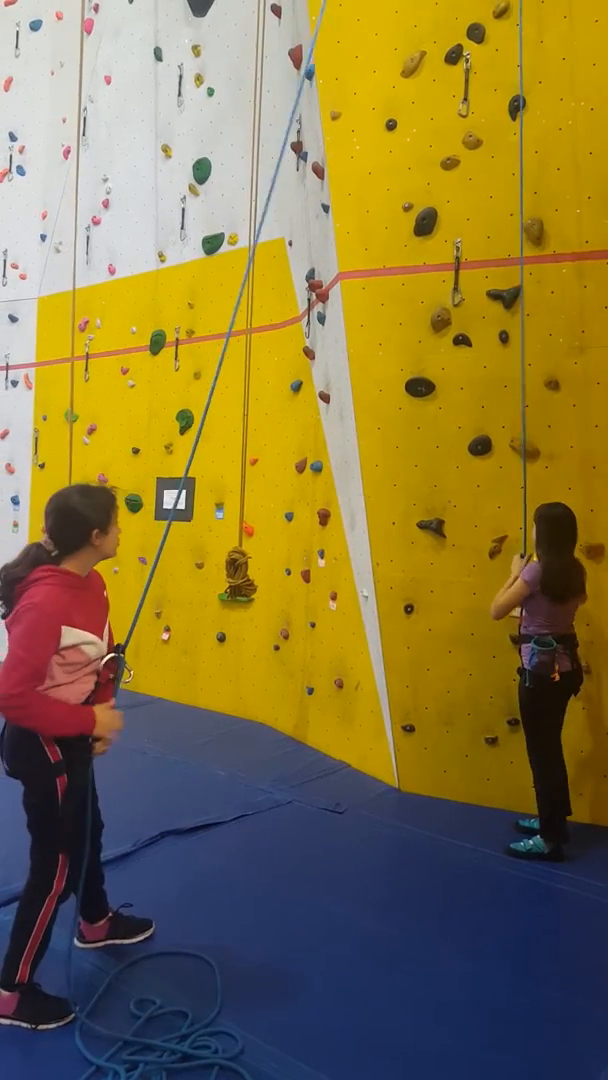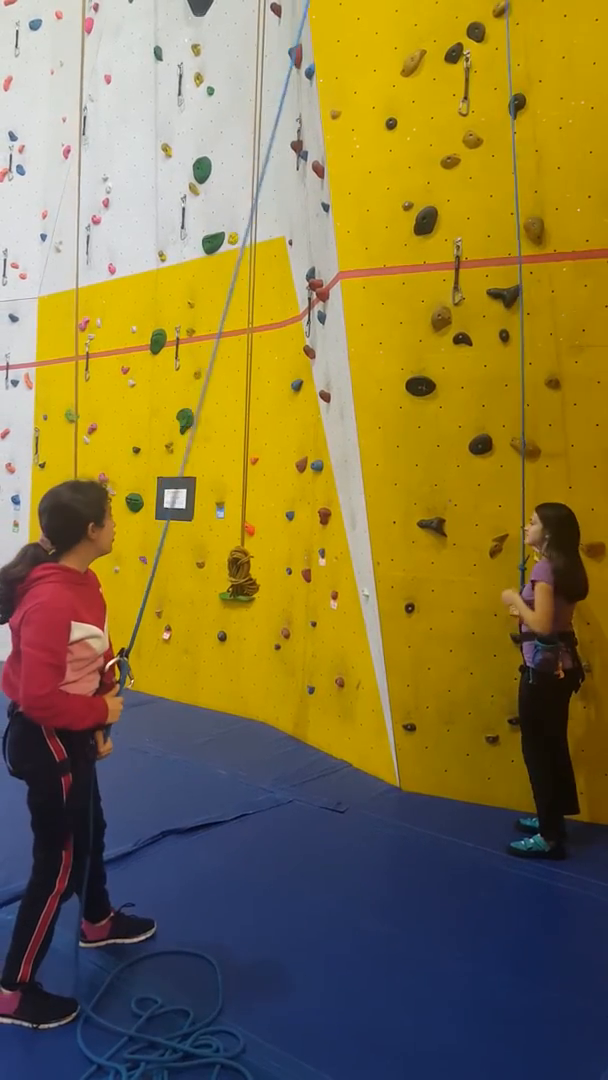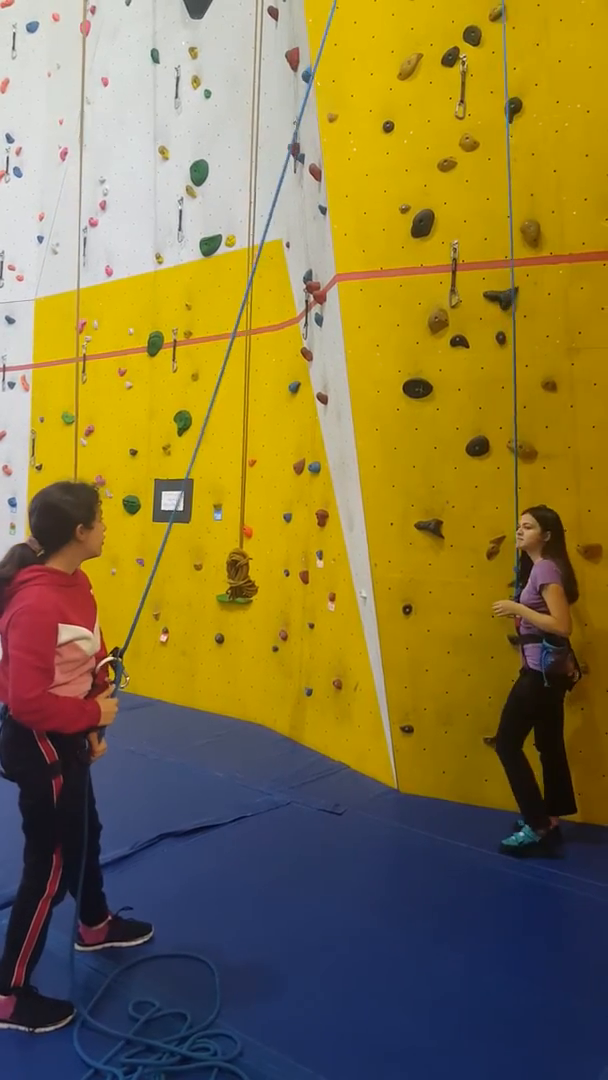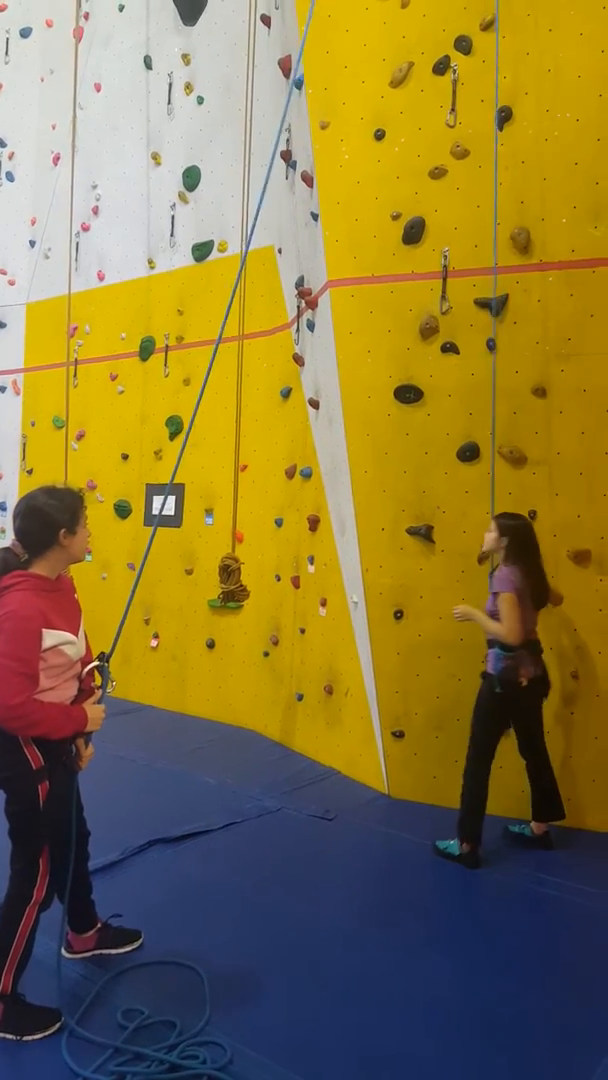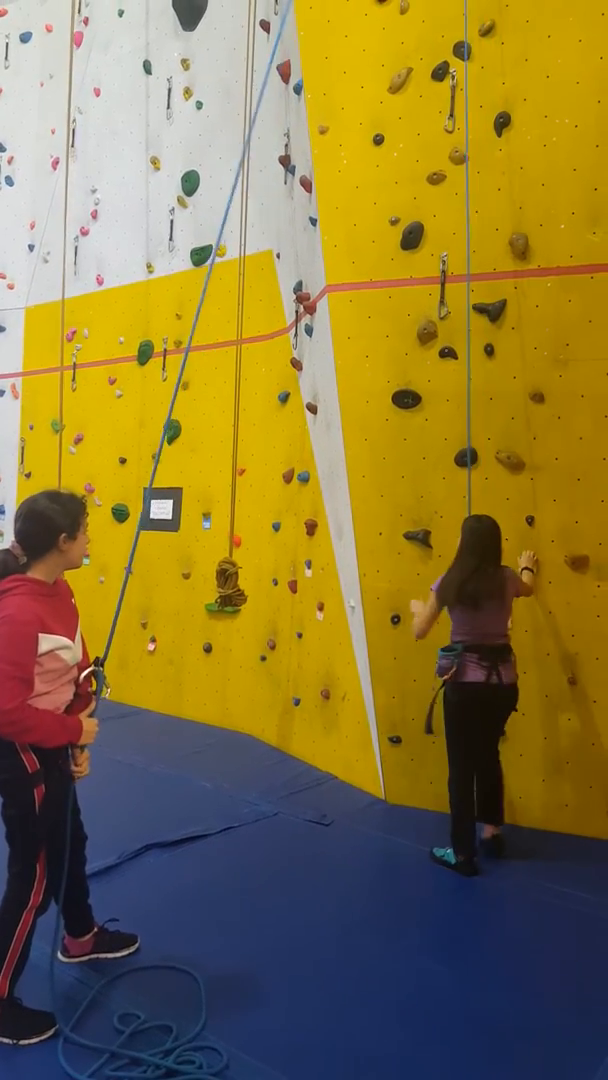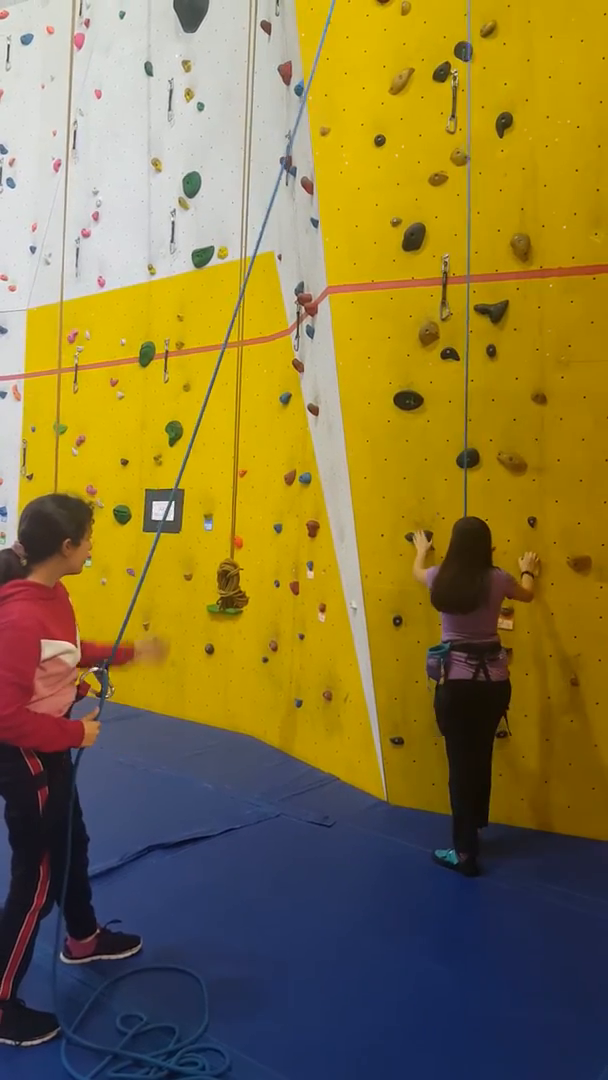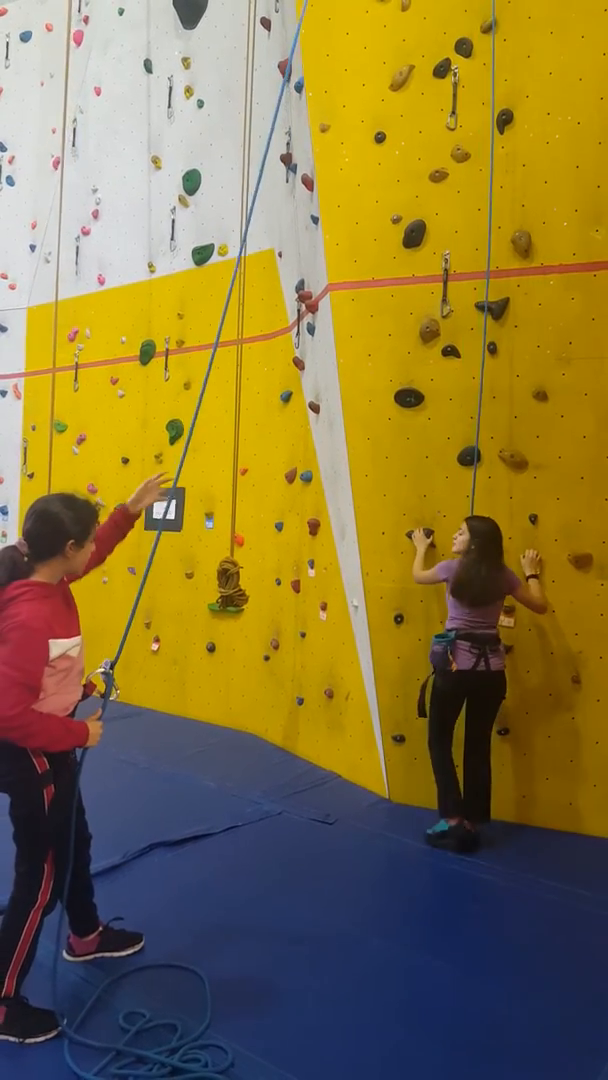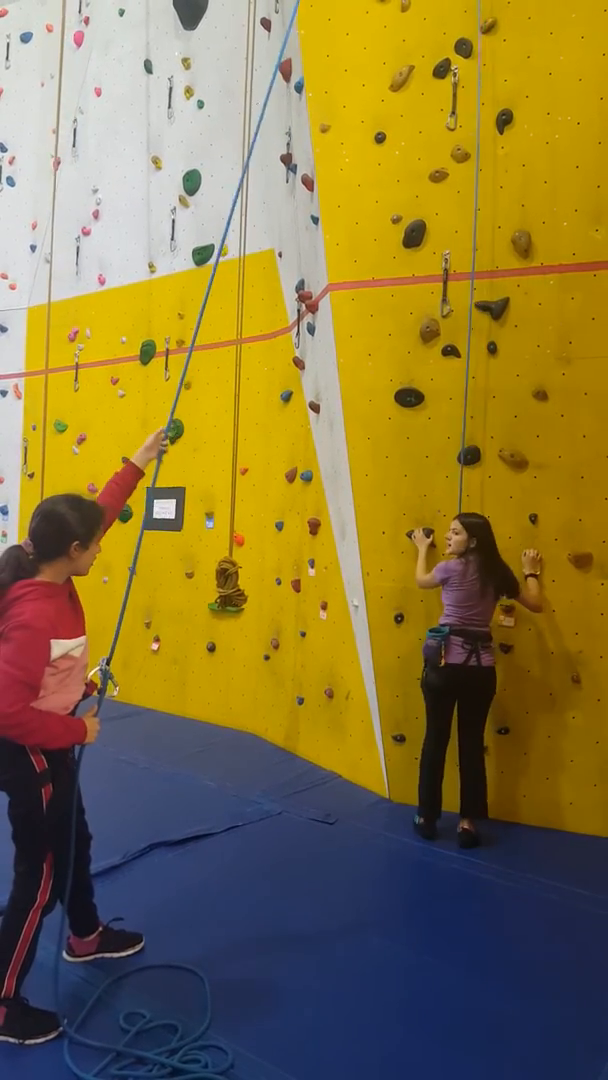
dt=0.4s
person 1, frame 1
left shoulder: (89, 584)
right shoulder: (44, 603)
left wrist: (96, 720)
right wrist: (91, 721)
left hip: (72, 734)
left knee: (87, 831)
right knee: (55, 863)
left ankle: (96, 923)
person 1, frame 2
left shoulder: (81, 581)
right shoulder: (50, 601)
left wrist: (98, 726)
right wrist: (101, 712)
left hip: (72, 735)
right hip: (44, 741)
left knee: (89, 832)
right knee: (58, 861)
left ankle: (99, 922)
person 1, frame 3
left shoulder: (73, 583)
left wrist: (92, 727)
right wrist: (93, 715)
left hip: (65, 738)
left knee: (84, 834)
right knee: (50, 865)
left ankle: (95, 925)
person 1, frame 4
left shoulder: (59, 587)
left wrist: (81, 733)
right wrist: (80, 720)
left hip: (53, 743)
left knee: (72, 841)
left ankle: (85, 932)
person 1, frame 5
left shoulder: (57, 591)
left wrist: (79, 740)
right wrist: (73, 732)
left hip: (51, 746)
left knee: (70, 844)
left ankle: (81, 936)
person 1, frame 6
left shoulder: (51, 593)
left wrist: (126, 652)
right wrist: (76, 734)
left hip: (48, 750)
left knee: (72, 844)
left ankle: (83, 937)
person 1, frame 7
left shoulder: (49, 582)
left elbow: (94, 555)
left wrist: (131, 512)
right wrist: (80, 733)
left hip: (49, 748)
left knee: (74, 843)
left ankle: (86, 935)
person 1, frame 8
left shoulder: (50, 579)
left elbow: (97, 512)
left wrist: (139, 463)
right wrist: (78, 729)
left knee: (74, 842)
left ankle: (86, 935)
person 2, frame 1
left shoulder: (537, 570)
right shoulder: (574, 570)
left elbow: (496, 611)
left wrist: (515, 573)
left hip: (541, 667)
right hip: (564, 665)
left knee: (540, 750)
right knee: (548, 746)
left ankle: (550, 839)
right ankle: (552, 819)
person 2, frame 2
left shoulder: (545, 568)
right shoulder: (567, 567)
left elbow: (542, 626)
left wrist: (516, 600)
left hip: (543, 666)
right hip: (562, 664)
left knee: (535, 749)
right knee: (553, 745)
left ankle: (550, 837)
right ankle: (552, 818)
person 2, frame 3
left shoulder: (546, 569)
right shoulder: (540, 568)
left elbow: (562, 626)
right elbow: (562, 603)
left wrist: (517, 608)
left hip: (543, 668)
right hip: (551, 668)
left knee: (507, 742)
right knee: (550, 745)
left ankle: (537, 826)
right ankle: (549, 820)
person 2, frame 4
left shoulder: (505, 577)
right shoulder: (527, 575)
left elbow: (511, 636)
right elbow: (555, 598)
left wrist: (475, 614)
left hip: (506, 676)
right hip: (528, 675)
left knee: (478, 758)
right knee: (533, 750)
left ankle: (467, 843)
right ankle: (540, 826)
person 2, frame 5
left shoulder: (449, 581)
right shoulder: (507, 579)
left elbow: (419, 631)
right elbow: (528, 588)
left wrist: (418, 607)
right wrist: (527, 567)
left hip: (465, 681)
right hip: (503, 680)
left knee: (461, 766)
right knee: (487, 755)
left ankle: (462, 853)
right ankle: (492, 830)
person 2, frame 6
left shoulder: (440, 579)
right shoulder: (498, 579)
left elbow: (418, 572)
right elbow: (527, 594)
left wrist: (421, 549)
right wrist: (528, 570)
left hip: (456, 679)
right hip: (493, 679)
left knee: (460, 762)
right knee: (481, 757)
left ankle: (464, 851)
right ankle: (470, 835)
person 2, frame 7
left shoulder: (453, 569)
right shoulder: (504, 576)
left elbow: (418, 575)
right elbow: (540, 605)
left wrist: (421, 547)
right wrist: (531, 572)
left hip: (455, 666)
right hip: (491, 669)
left knee: (439, 741)
right knee: (478, 748)
left ankle: (452, 819)
right ankle: (470, 824)
person 2, frame 8
left shoulder: (451, 568)
right shoulder: (498, 573)
left elbow: (421, 580)
right elbow: (535, 604)
left wrist: (422, 549)
right wrist: (531, 571)
left hip: (446, 662)
right hip: (481, 666)
left knee: (435, 740)
right knee: (472, 744)
left ankle: (426, 818)
right ankle: (468, 823)
